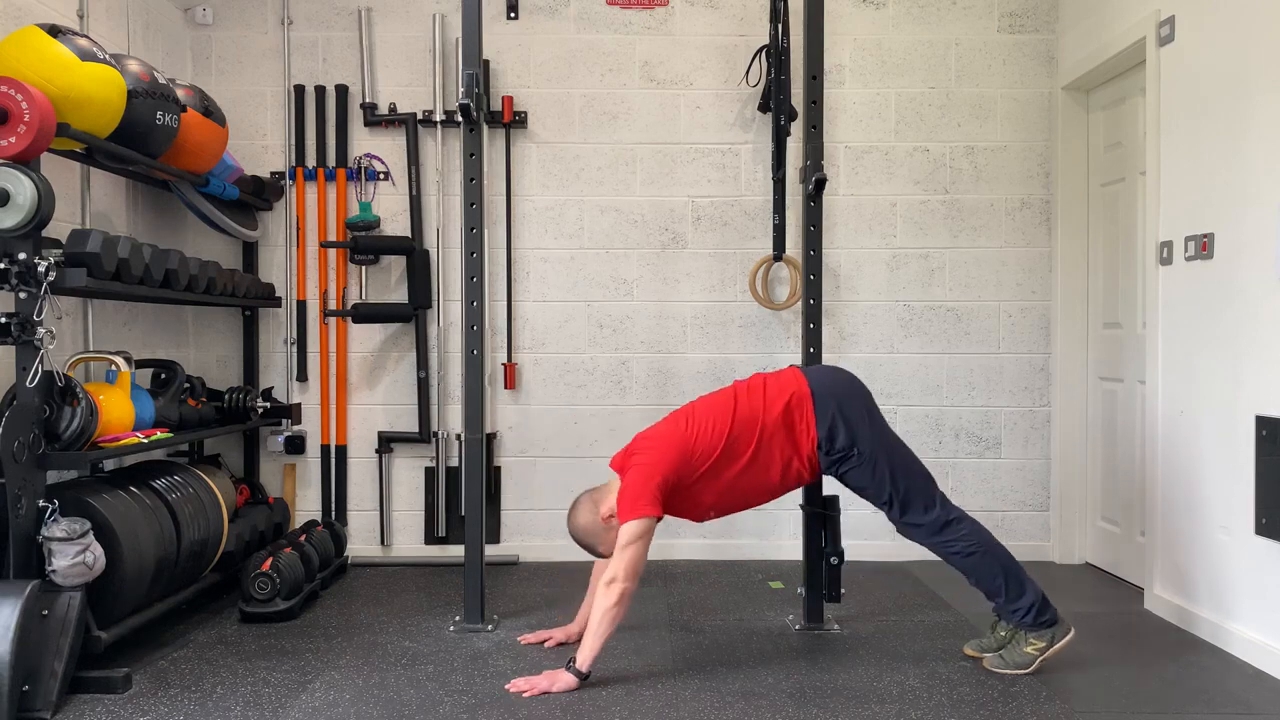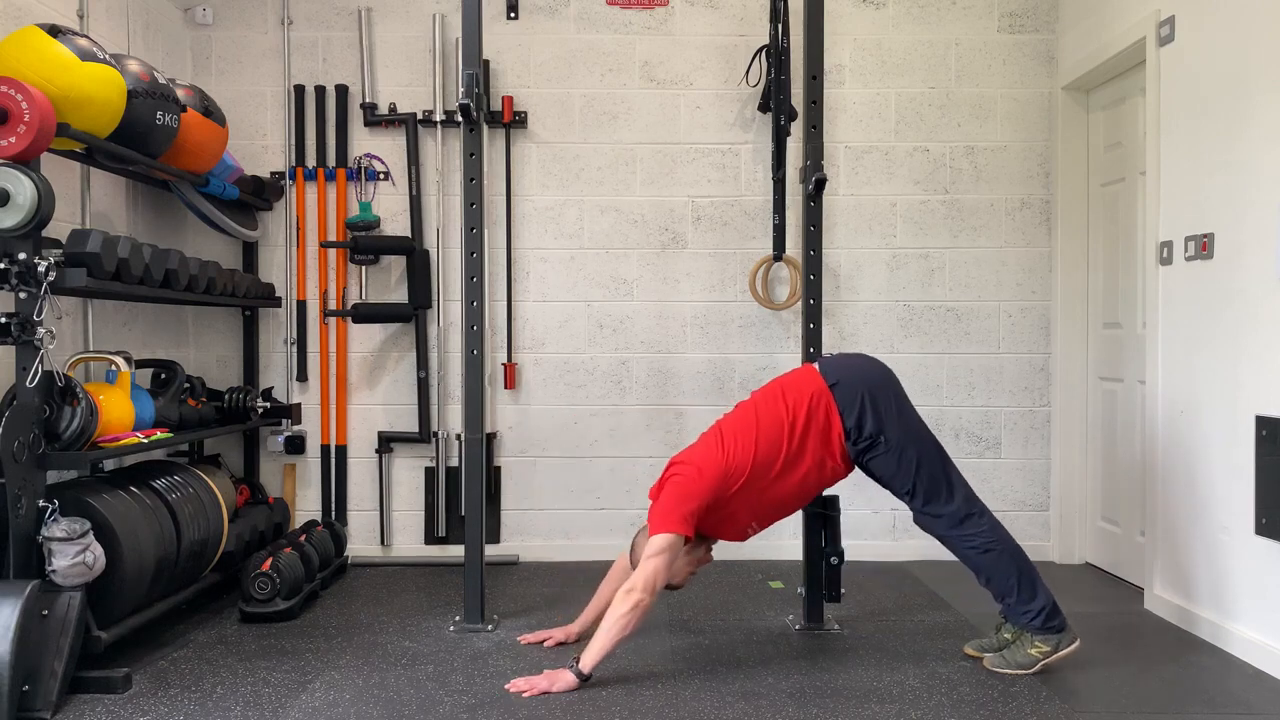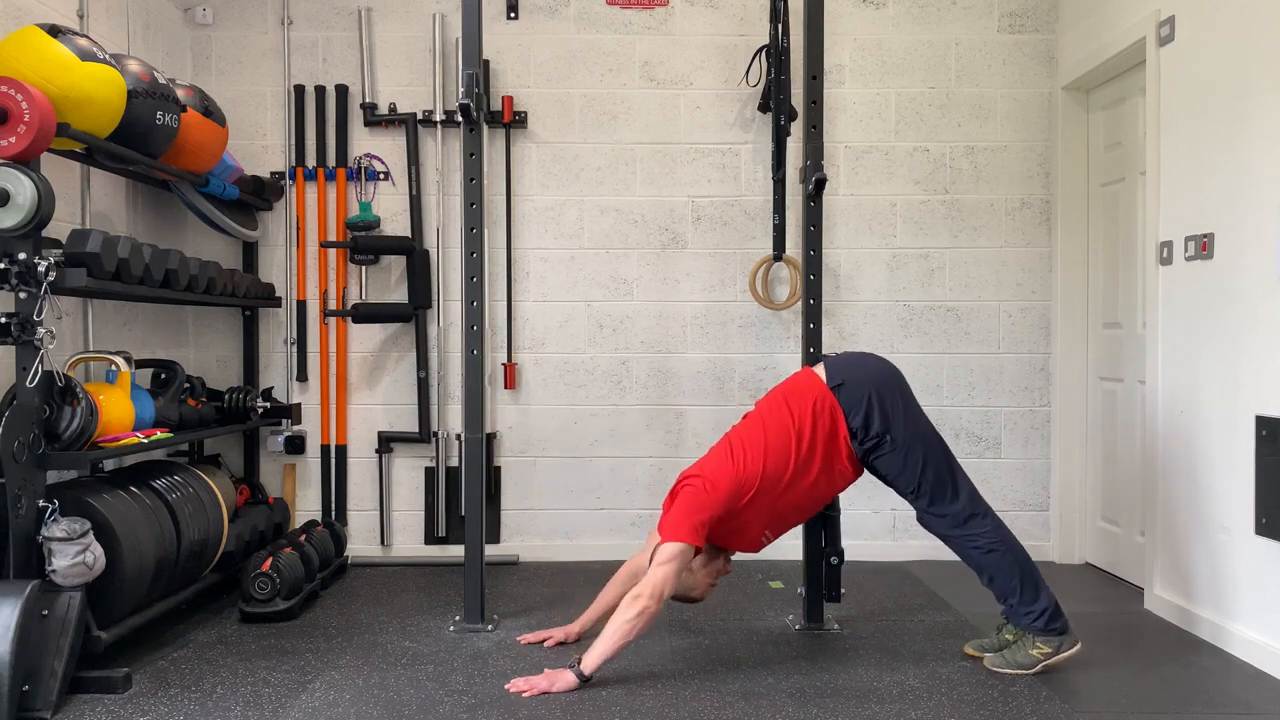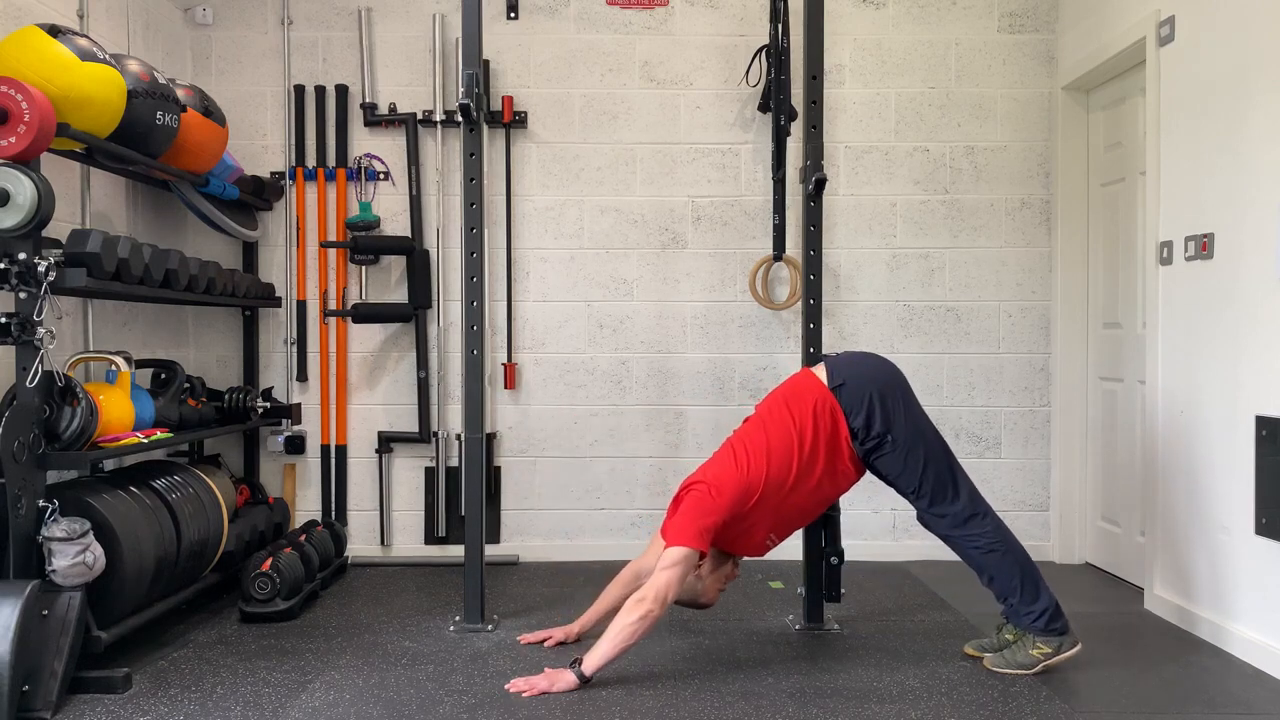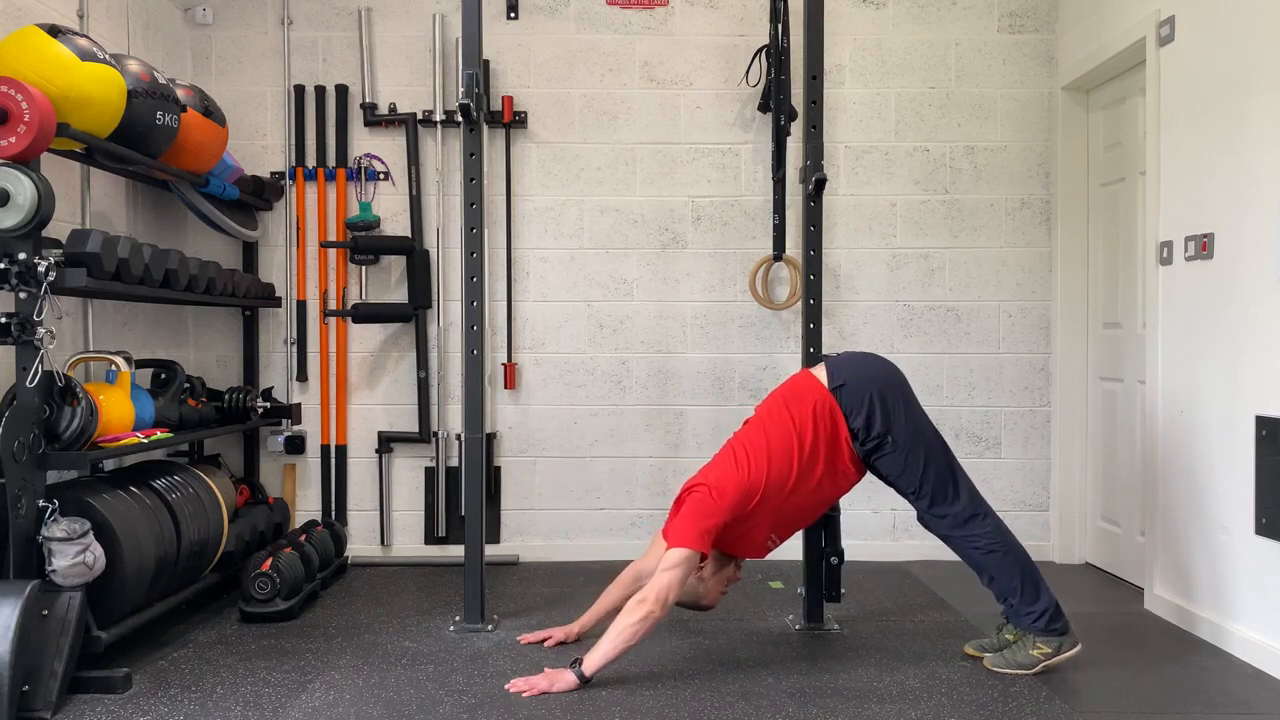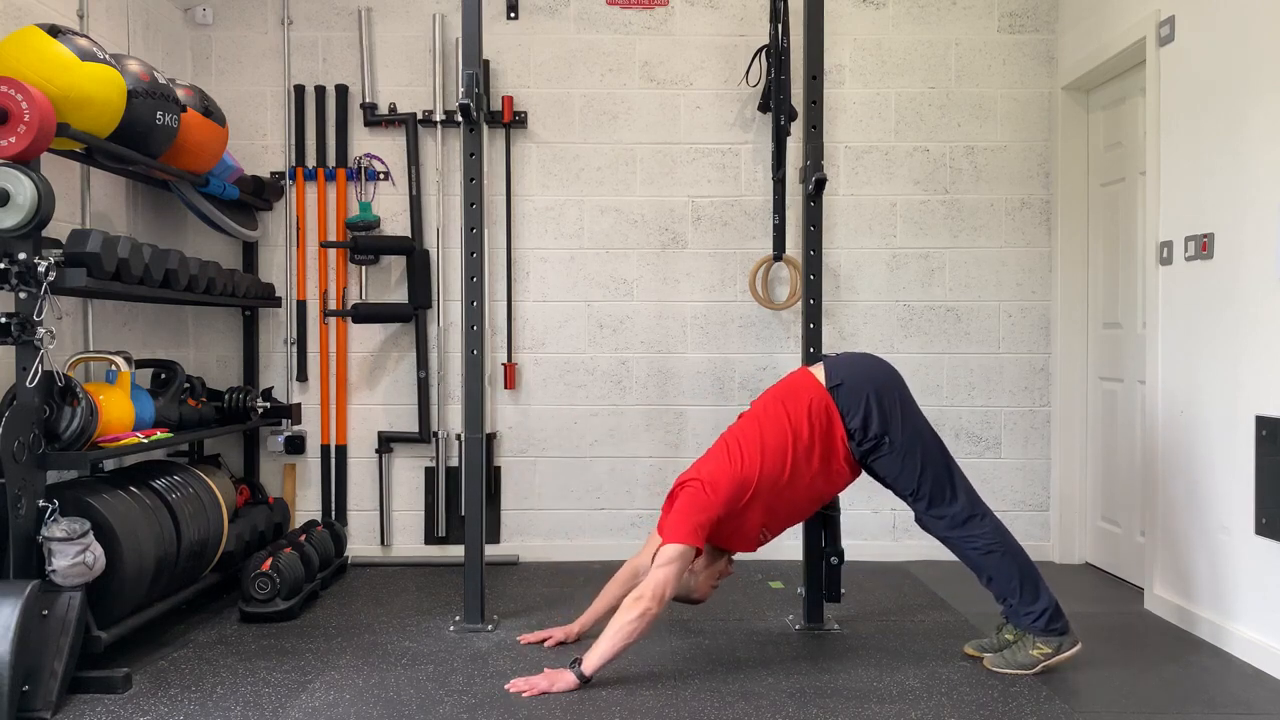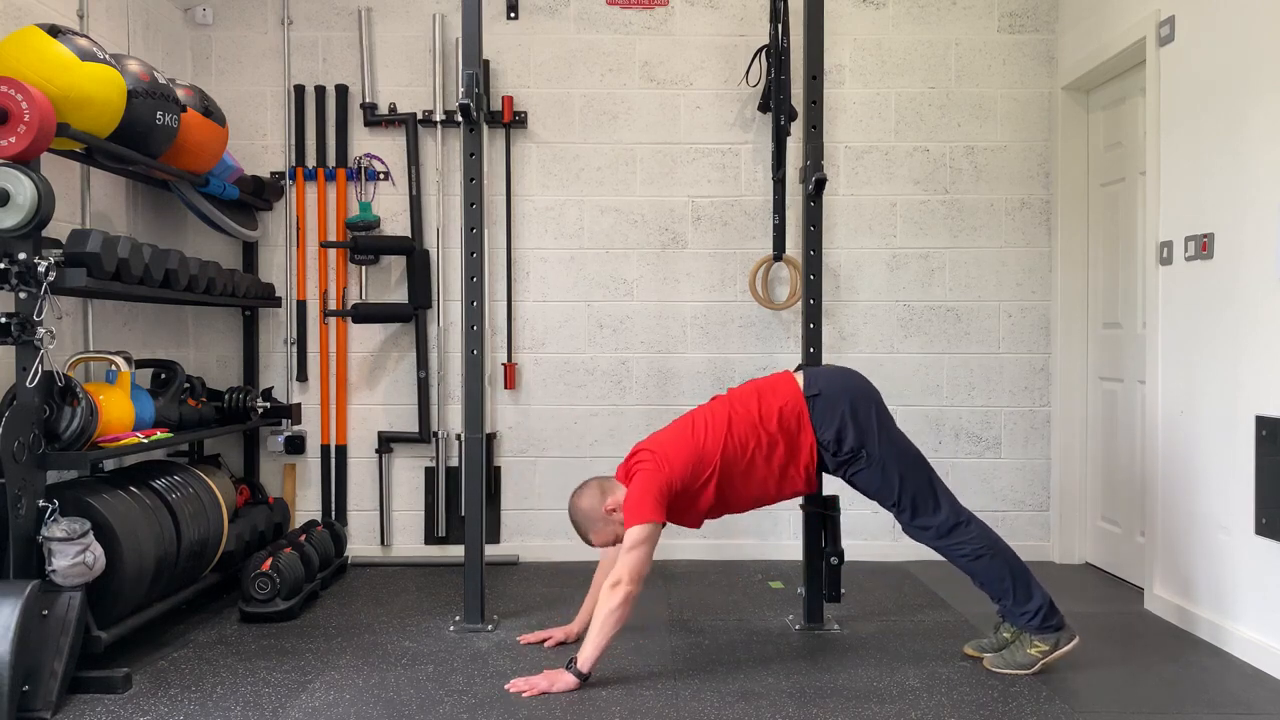
dt=0.4s
person 1, frame 1
left shoulder: (644, 477)
right shoulder: (637, 472)
left elbow: (619, 580)
right elbow: (611, 560)
left wrist: (576, 670)
right wrist: (576, 625)
left hip: (823, 416)
right hip: (810, 408)
left knee: (927, 517)
right knee: (923, 517)
left ankle: (1037, 621)
right ankle: (1016, 616)
person 1, frame 2
left shoulder: (684, 495)
right shoulder: (685, 492)
left elbow: (638, 593)
right elbow: (627, 565)
left wrist: (577, 672)
right wrist: (576, 628)
left hip: (851, 401)
right hip: (842, 396)
left knee: (949, 512)
right knee: (942, 512)
left ankle: (1044, 627)
right ankle: (1023, 618)
person 1, frame 3
left shoulder: (698, 505)
right shoulder: (695, 505)
left elbow: (646, 597)
right elbow: (638, 566)
left wrist: (578, 672)
right wrist: (576, 627)
left hip: (857, 400)
right hip: (849, 395)
left knee: (954, 512)
right knee: (947, 513)
left ankle: (1046, 629)
right ankle: (1024, 620)
person 1, frame 4
left shoulder: (703, 510)
right shoulder: (699, 509)
left elbow: (650, 601)
right elbow: (639, 568)
left wrist: (578, 673)
right wrist: (575, 627)
left hip: (857, 399)
right hip: (849, 395)
left knee: (954, 512)
right knee: (947, 513)
left ankle: (1045, 630)
right ankle: (1024, 621)
person 1, frame 5
left shoulder: (704, 509)
right shoulder: (700, 509)
left elbow: (651, 602)
right elbow: (641, 569)
left wrist: (578, 672)
right wrist: (576, 627)
left hip: (858, 399)
right hip: (848, 395)
left knee: (955, 514)
right knee: (948, 514)
left ankle: (1046, 630)
right ankle: (1024, 621)
person 1, frame 6
left shoulder: (697, 504)
right shoulder: (692, 505)
left elbow: (647, 599)
right elbow: (637, 567)
left wrist: (577, 673)
right wrist: (576, 627)
left hip: (855, 400)
right hip: (845, 397)
left knee: (952, 514)
right knee: (943, 515)
left ankle: (1046, 629)
right ankle: (1023, 621)
person 1, frame 7
left shoulder: (646, 480)
right shoulder: (637, 478)
left elbow: (624, 583)
right elbow: (612, 564)
left wrist: (577, 671)
right wrist: (575, 626)
left hip: (828, 414)
right hip: (821, 409)
left knee: (935, 521)
right knee: (928, 521)
left ankle: (1042, 625)
right ankle: (1019, 619)
